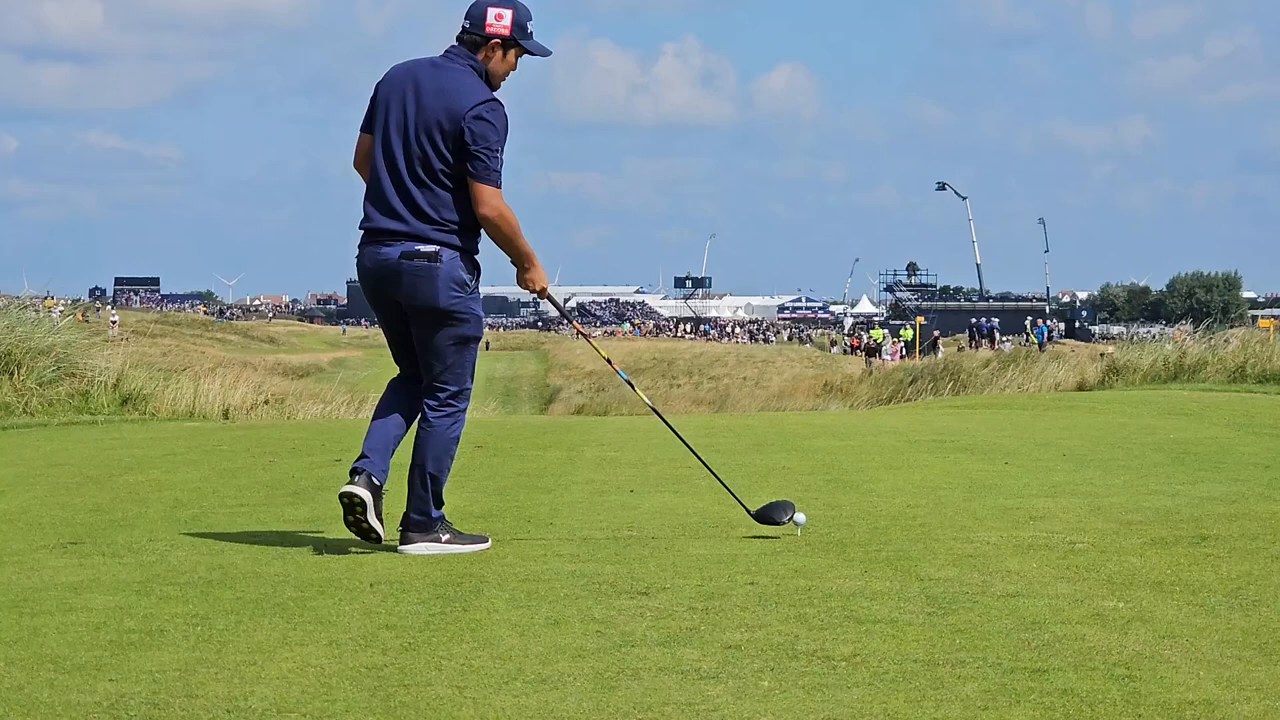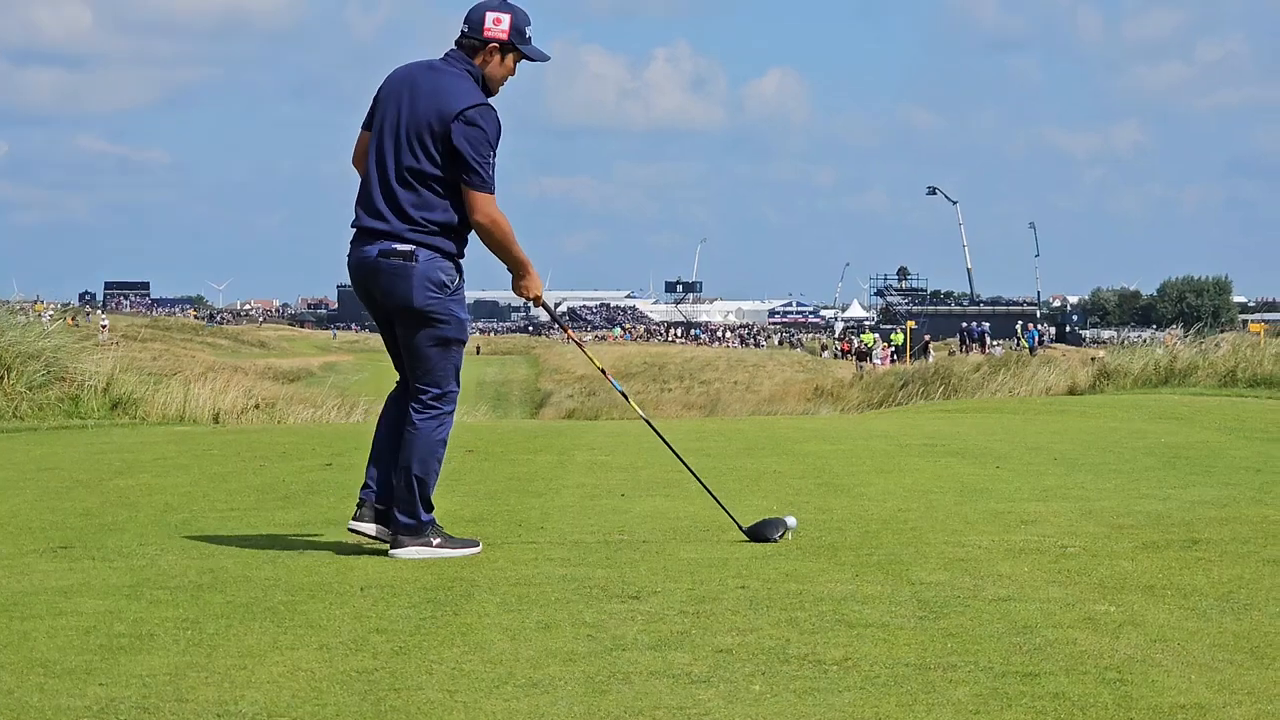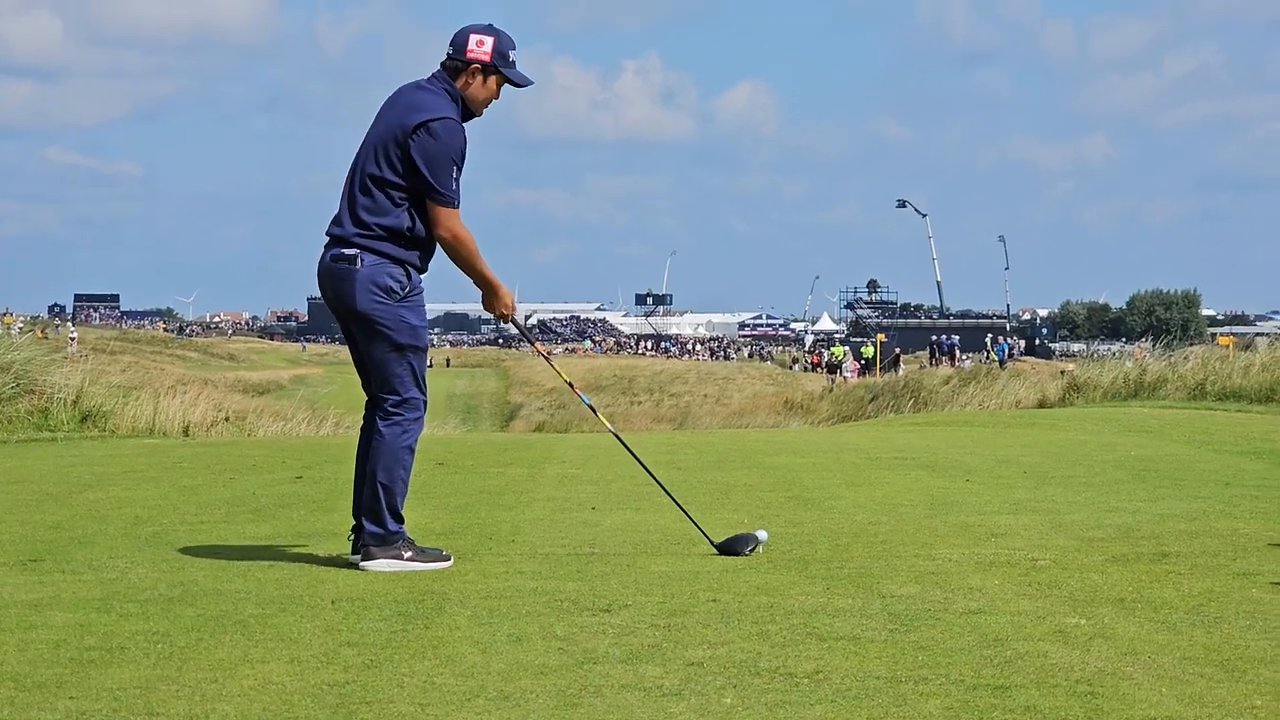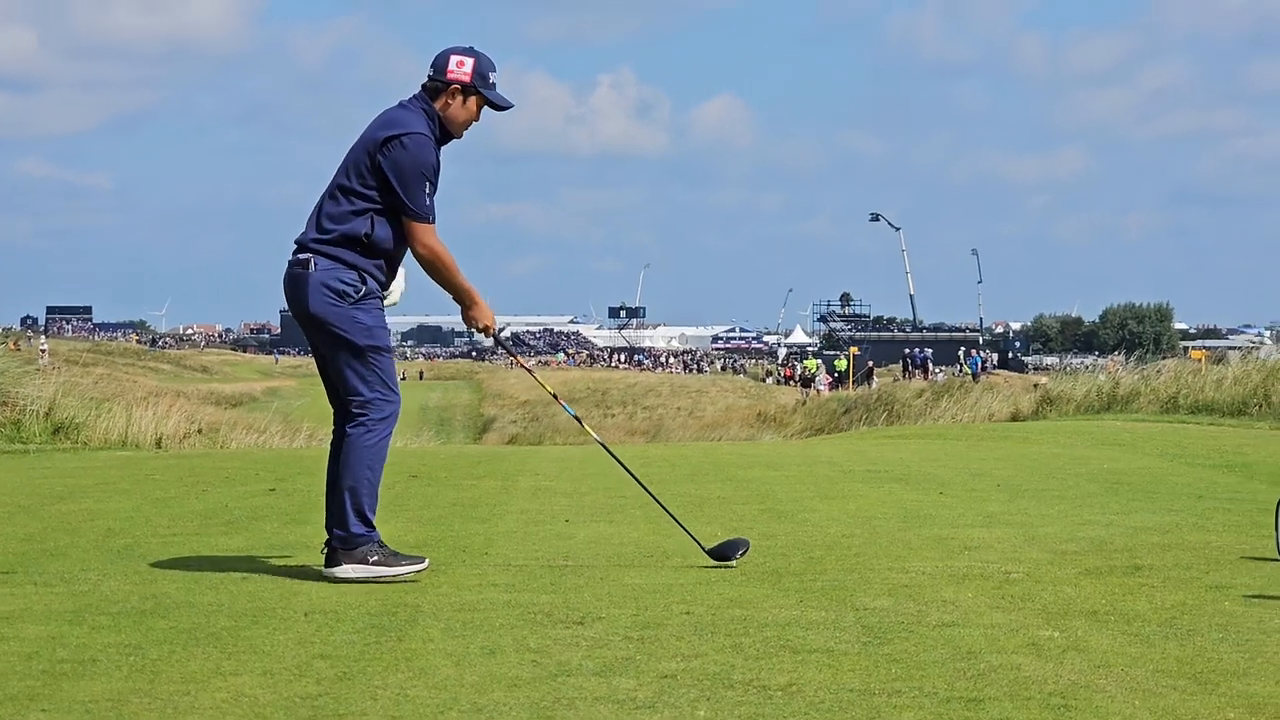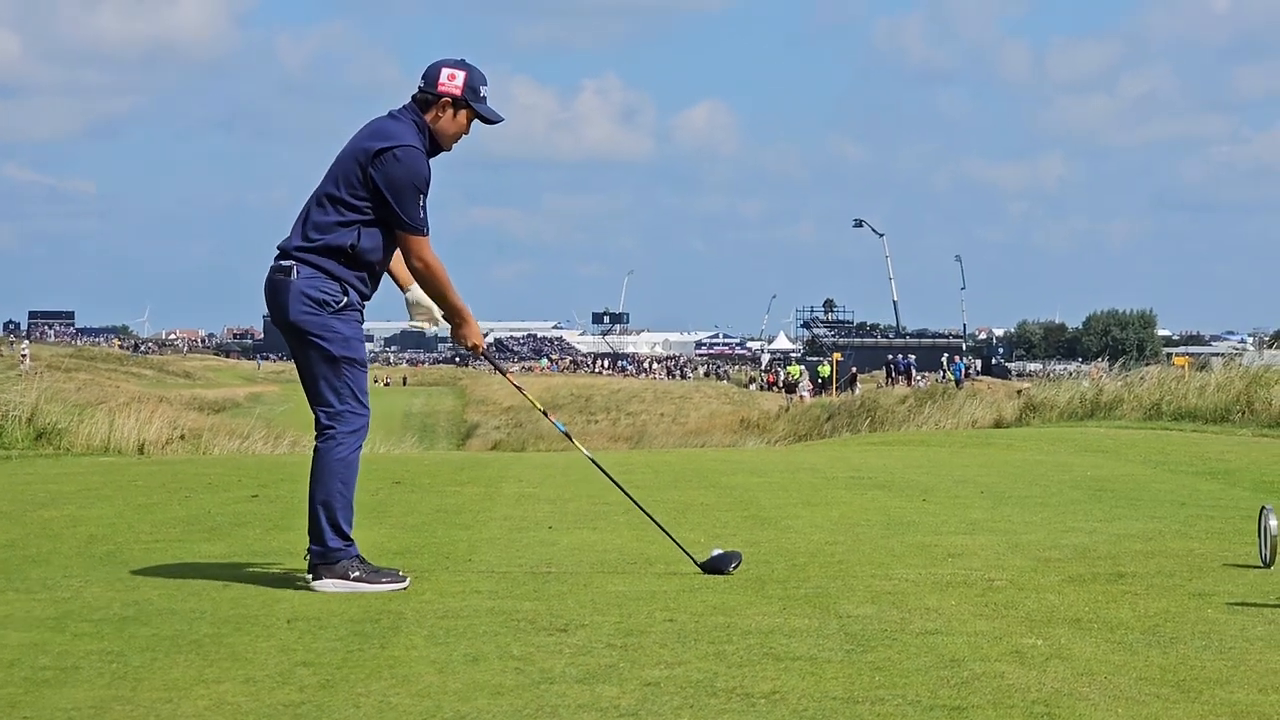
dt=0.3s
person 1, frame 1
left shoulder: (397, 77)
right shoulder: (482, 107)
left elbow: (364, 160)
right elbow: (488, 207)
right wrist: (528, 263)
left hip: (376, 255)
right hip: (438, 265)
left knee: (413, 378)
right knee: (447, 394)
left ankle: (367, 475)
right ankle: (423, 525)
person 1, frame 2
left shoulder: (401, 79)
right shoulder: (473, 111)
left elbow: (362, 157)
right elbow: (482, 214)
right wrist: (523, 270)
left hip: (368, 255)
right hip: (422, 266)
left knee: (413, 383)
right knee: (434, 396)
left ankle: (377, 504)
right ankle: (413, 528)
person 1, frame 3
left shoulder: (410, 97)
right shoulder: (440, 125)
right elbow: (447, 228)
right wrist: (492, 288)
left hip: (346, 267)
right hip: (379, 275)
left knee: (386, 403)
right knee: (404, 406)
left ankle: (369, 533)
right ankle: (385, 541)
person 1, frame 4
left shoulder: (403, 123)
right shoulder: (412, 141)
right elbow: (425, 243)
left wrist: (390, 267)
right wrist: (471, 301)
left hip: (320, 279)
right hip: (339, 282)
left knee: (355, 412)
right knee: (376, 406)
left ankle: (343, 544)
right ankle: (356, 543)
person 1, frame 5
left shoulder: (389, 132)
right shoulder: (403, 153)
right elbow: (420, 255)
left wrist: (412, 291)
right wrist: (463, 319)
left hip: (302, 286)
right hip: (321, 291)
left knee: (340, 420)
right knee: (346, 419)
left ankle: (329, 551)
right ankle: (335, 560)
